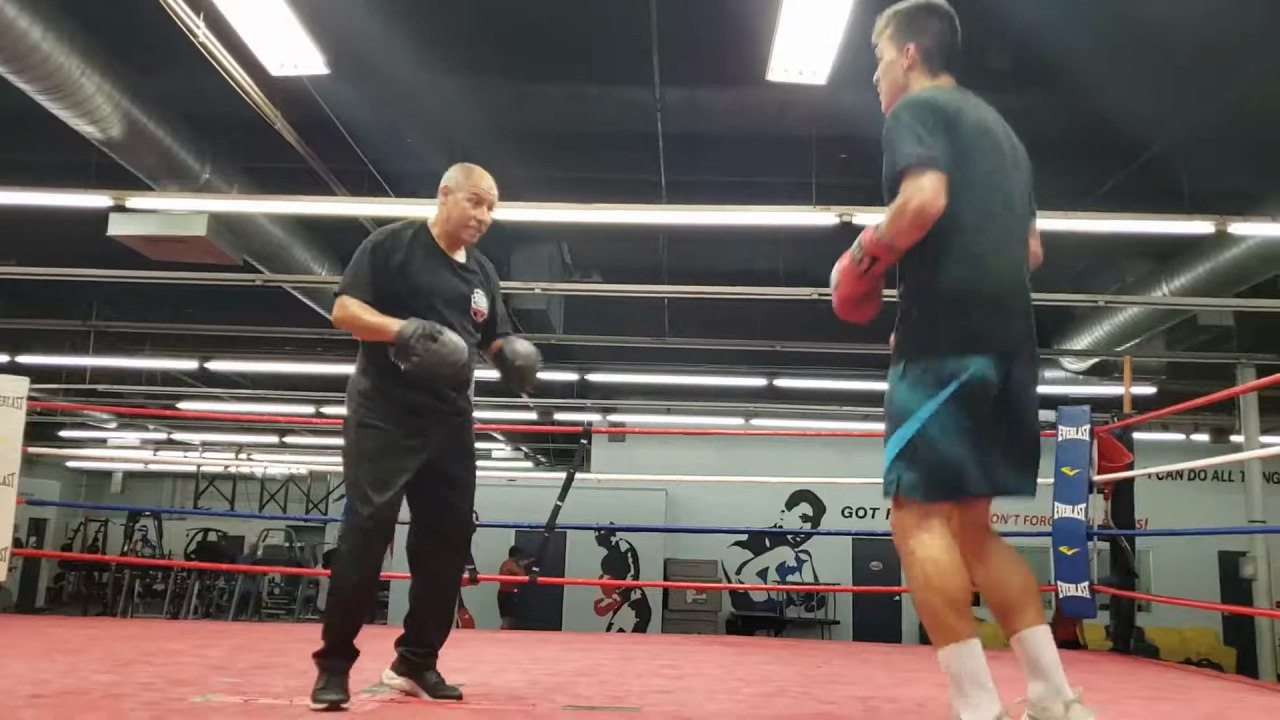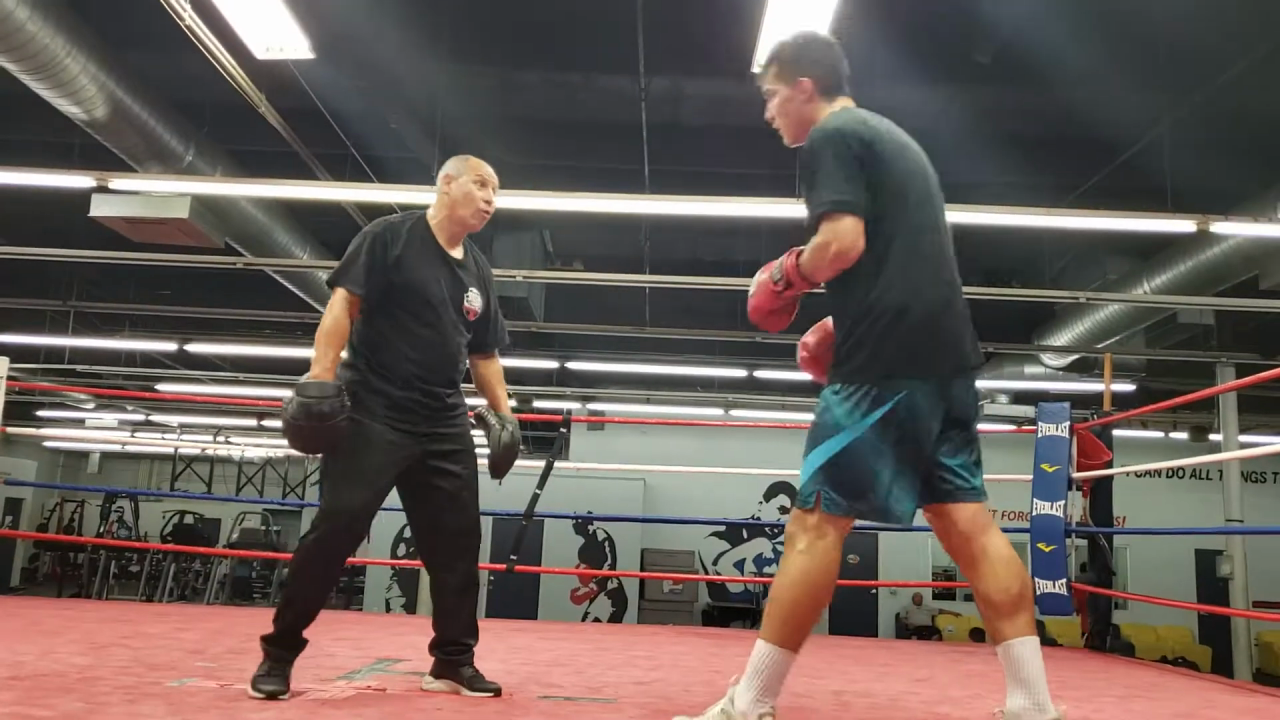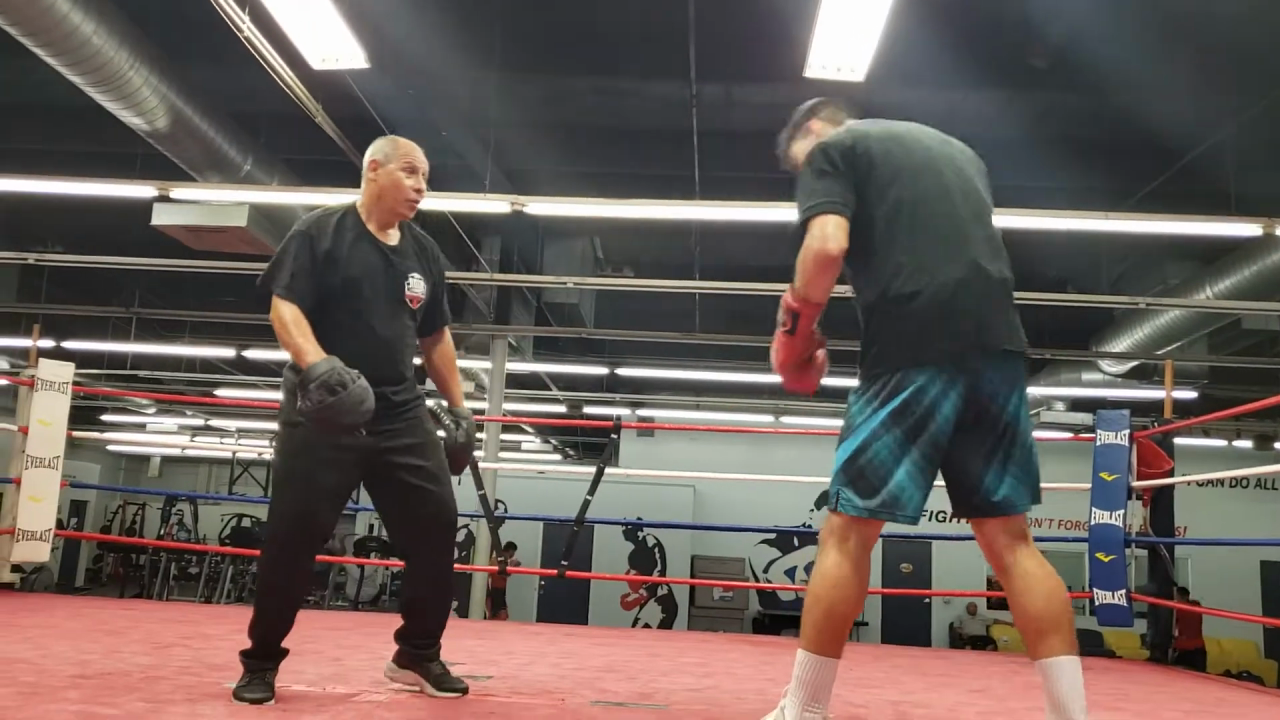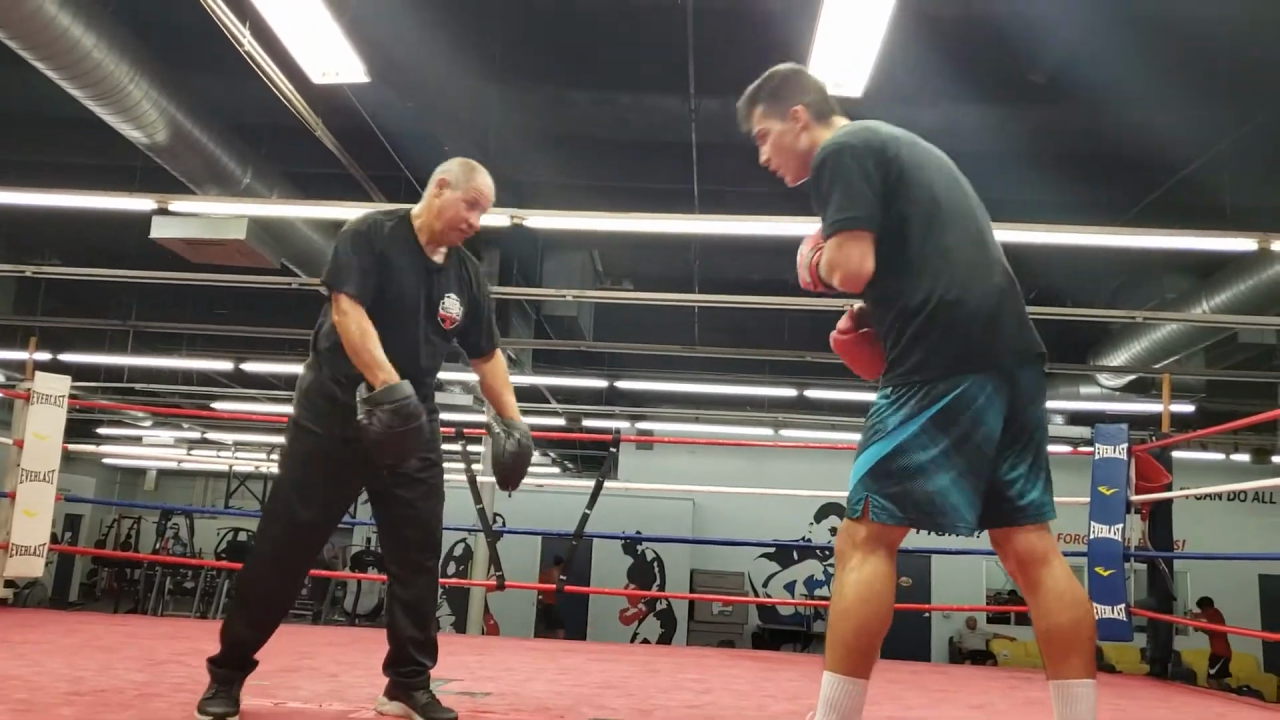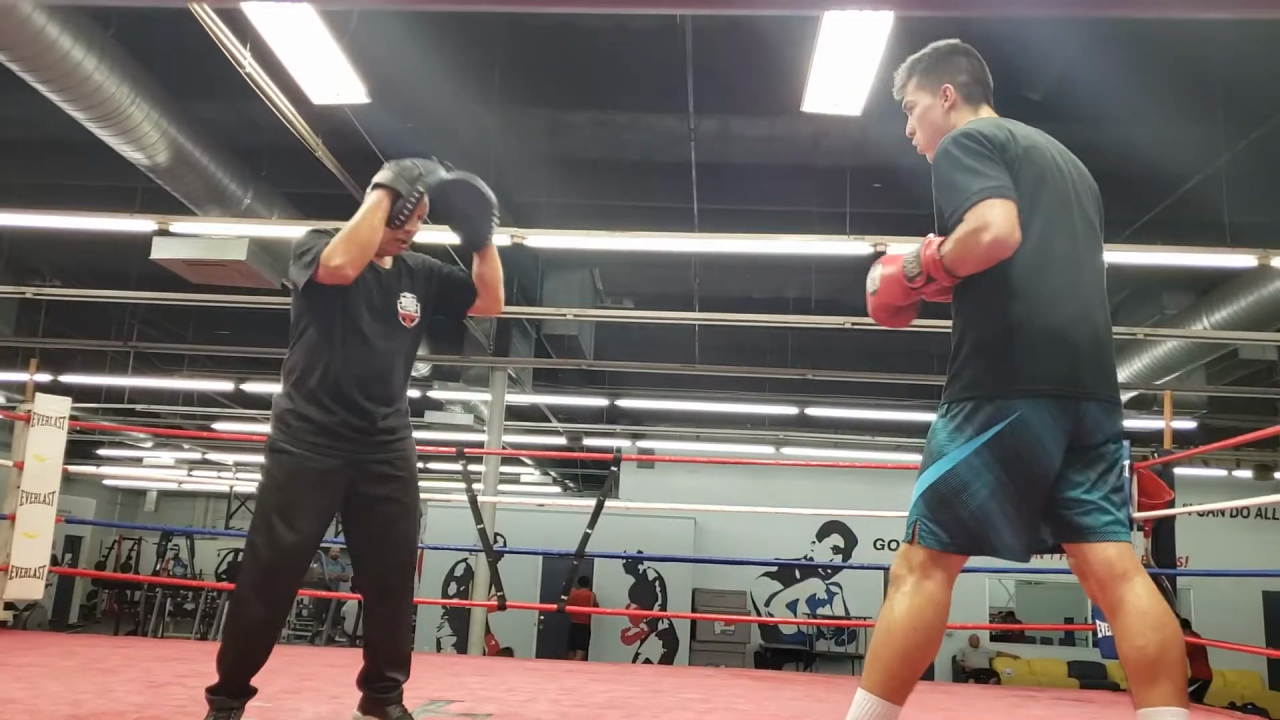
dt=1s
person 1, frame 1
left shoulder: (913, 111)
right shoulder: (997, 129)
left elbow: (925, 198)
right elbow: (1030, 249)
left wrist: (868, 256)
left hip: (942, 342)
right hip: (1006, 342)
left knee: (918, 517)
right knee: (970, 527)
person 1, frame 2
left shoulder: (834, 140)
right shoulder: (897, 140)
left elbow: (845, 243)
left wrist: (786, 280)
left hip: (882, 365)
right hip: (945, 359)
left knee: (815, 523)
right knee: (968, 527)
person 1, frame 3
left shoulder: (833, 150)
right shoulder: (956, 151)
left elbow: (828, 247)
left wrist: (796, 327)
left hip: (909, 352)
right hip: (994, 346)
left knee: (848, 530)
right knee: (1008, 541)
person 1, frame 4
left shoulder: (843, 151)
right shoulder: (907, 147)
left elbow: (852, 268)
left wrist: (816, 263)
right wrist: (877, 316)
left hip: (944, 364)
right hip: (1009, 357)
left knee: (866, 538)
right knee: (1030, 547)
person 1, frame 5
left shoulder: (969, 142)
right shoulder: (1068, 163)
left elbow: (996, 232)
left wrist: (924, 268)
left hip: (1003, 386)
right hip: (1088, 388)
left knee: (923, 565)
right knee: (1115, 571)
person 2, frame 1
left shoulder: (482, 273)
right shoulder: (390, 245)
left elbow: (496, 338)
right elbow: (344, 309)
left wrist: (515, 357)
right wrist: (405, 331)
left hip: (448, 424)
right hip: (383, 416)
left knee: (448, 542)
right knee: (369, 525)
left ankle: (416, 661)
right ankle: (334, 661)
person 2, frame 2
left shoulder: (479, 270)
right shoulder: (389, 237)
left elbow: (484, 352)
right elbow: (344, 304)
left wrist: (502, 415)
right wrist: (321, 377)
left hip: (443, 421)
right hip: (372, 411)
left knee: (458, 536)
right knee: (339, 522)
left ankle: (453, 660)
right ankle: (281, 650)
person 2, frame 3
left shoulder: (423, 252)
right shoulder: (319, 232)
left elbow: (435, 336)
right elbow: (284, 307)
left wrist: (457, 407)
right wrist: (318, 365)
left hip: (399, 413)
right hip: (324, 410)
left knee: (435, 522)
right knee: (293, 534)
left ankle: (418, 653)
right ankle: (261, 661)
person 2, frame 4
left shoulder: (467, 275)
right shoulder: (370, 236)
left elbow: (486, 354)
right elbow: (348, 311)
left wrist: (512, 424)
right wrist: (388, 386)
left hip: (411, 426)
right hip: (333, 416)
left knee: (418, 554)
right knee: (285, 544)
right ankle: (228, 671)
person 2, frame 5
left shoulder: (420, 273)
right shoulder: (317, 244)
left elbow: (489, 302)
right elbow: (342, 266)
left wrist: (480, 236)
right wrist: (385, 190)
left hip: (386, 446)
right hip: (309, 439)
left knee: (392, 574)
right knee: (272, 568)
